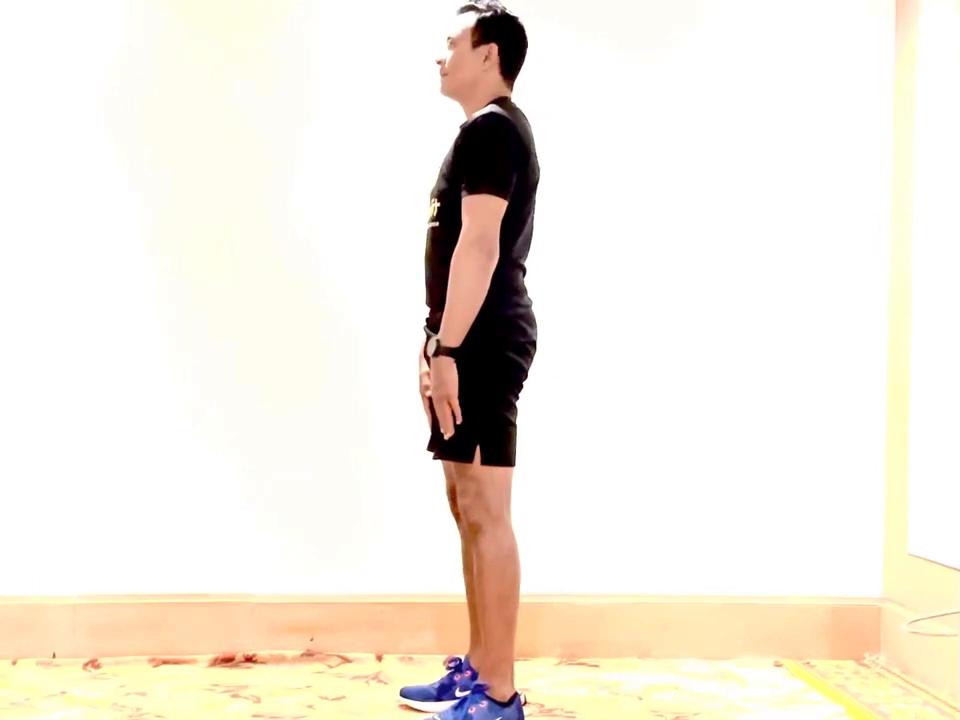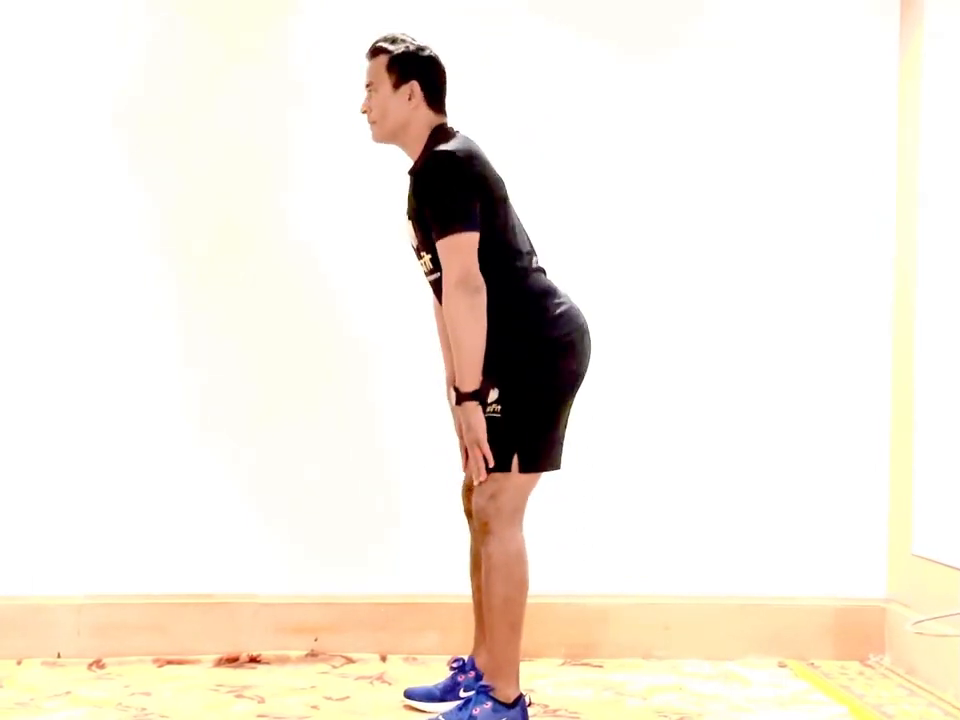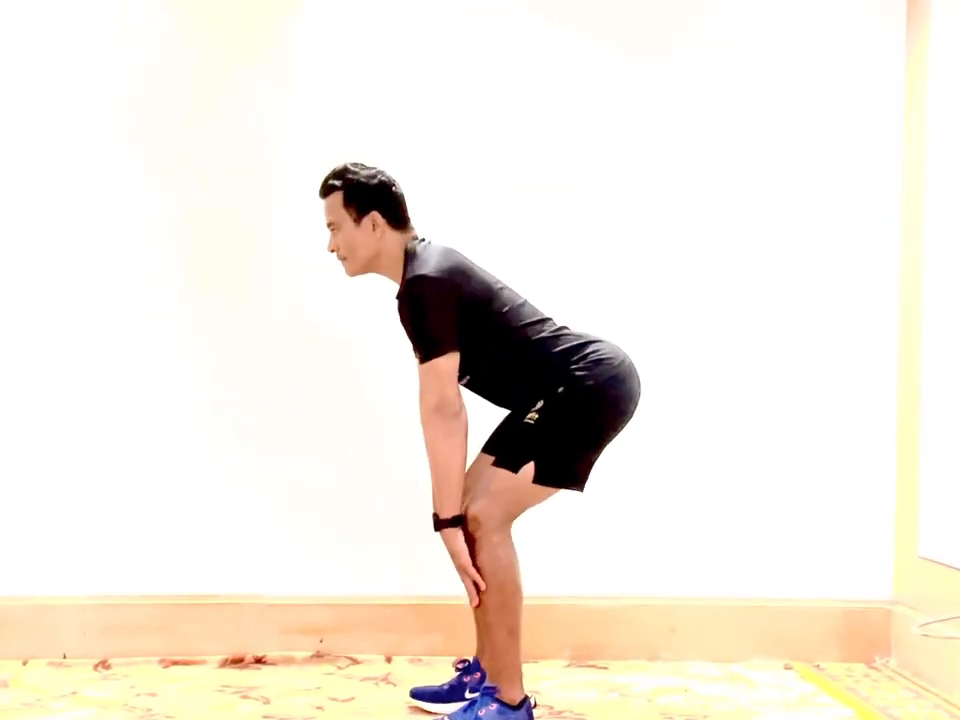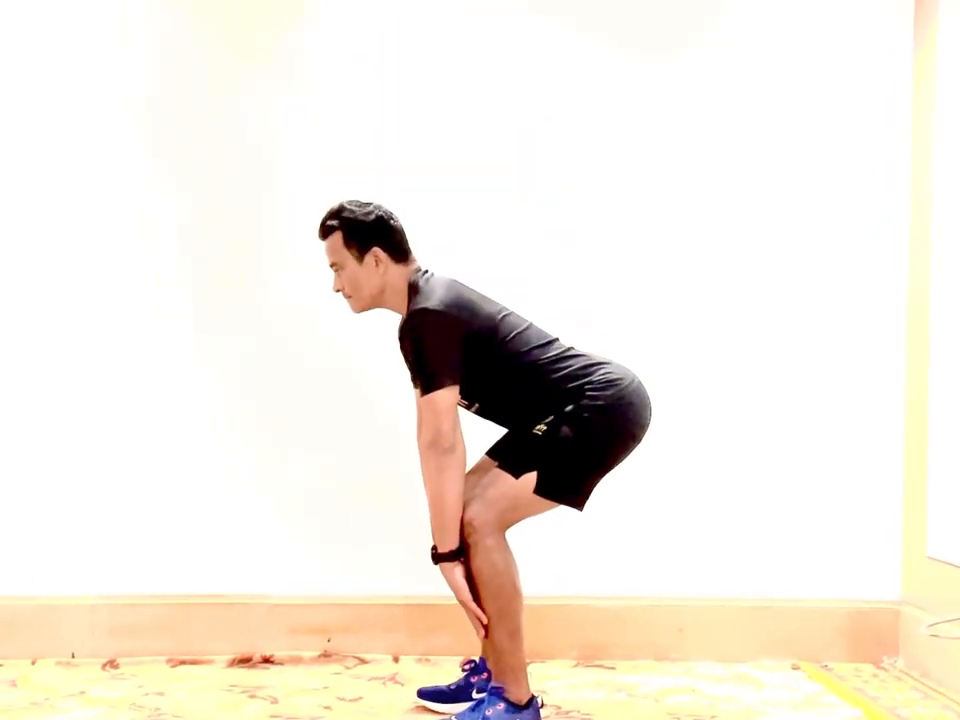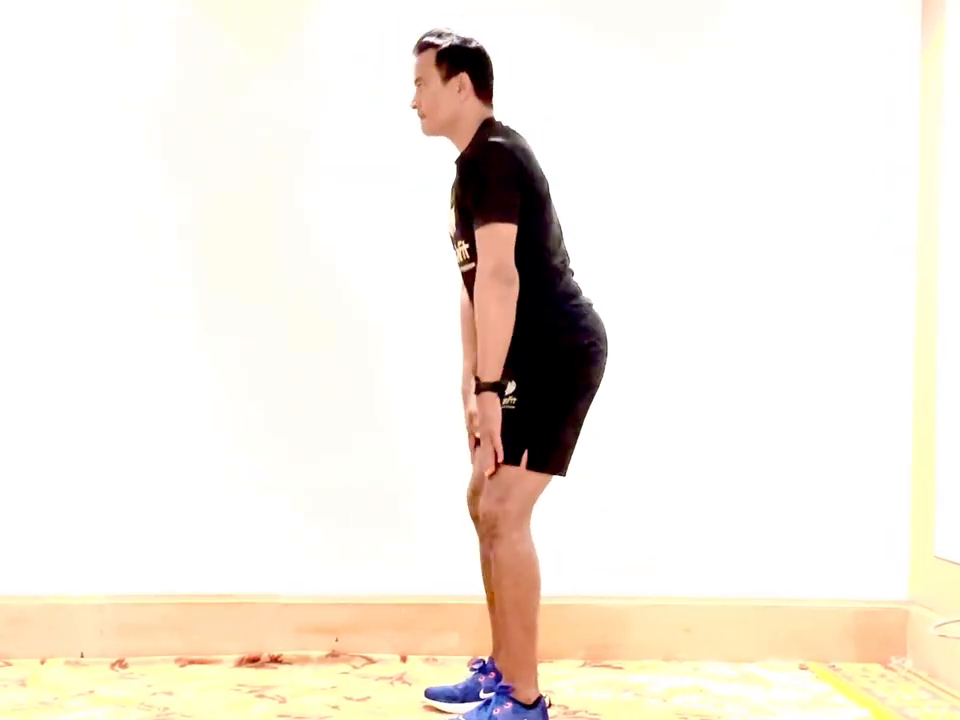
dt=1s
person 1, frame 1
left shoulder: (490, 127)
right shoulder: (490, 131)
left elbow: (479, 245)
left wrist: (447, 351)
right wrist: (441, 346)
left hip: (482, 344)
right hip: (471, 342)
left knee: (485, 512)
right knee: (467, 507)
person 1, frame 2
left shoulder: (444, 164)
right shoulder: (435, 166)
left elbow: (465, 285)
right elbow: (449, 287)
left wrist: (469, 398)
right wrist: (459, 386)
left hip: (538, 350)
right hip: (524, 350)
left knee: (497, 512)
right knee: (481, 503)
person 1, frame 3
left shoulder: (424, 286)
right shoulder: (429, 272)
left elbow: (443, 411)
right elbow: (444, 408)
left wrist: (448, 522)
right wrist: (452, 513)
left hip: (593, 387)
right hip: (583, 383)
left knee: (483, 514)
right knee: (472, 504)
right ankle: (484, 673)
person 1, frame 4
left shoulder: (429, 319)
right shoulder: (433, 303)
left elbow: (439, 445)
right elbow: (442, 439)
left wrist: (447, 555)
right wrist: (450, 544)
left hip: (605, 407)
right hip: (590, 404)
left knee: (478, 520)
right knee: (468, 508)
right ankle: (491, 673)
person 1, frame 5
left shoulder: (490, 155)
right shoulder: (479, 160)
left elbow: (499, 277)
right elbow: (476, 283)
left wrist: (489, 388)
right wrist: (472, 380)
left hip: (557, 352)
right hip: (537, 353)
left knee: (503, 514)
right knee: (485, 505)
